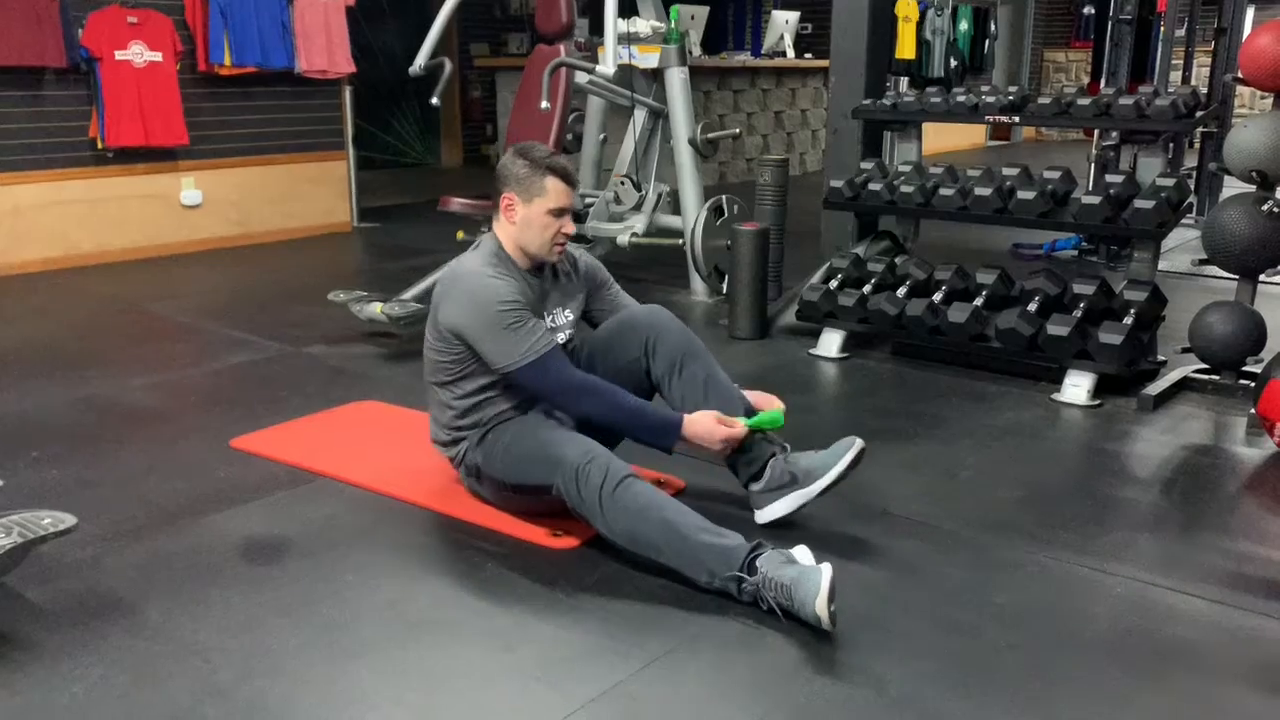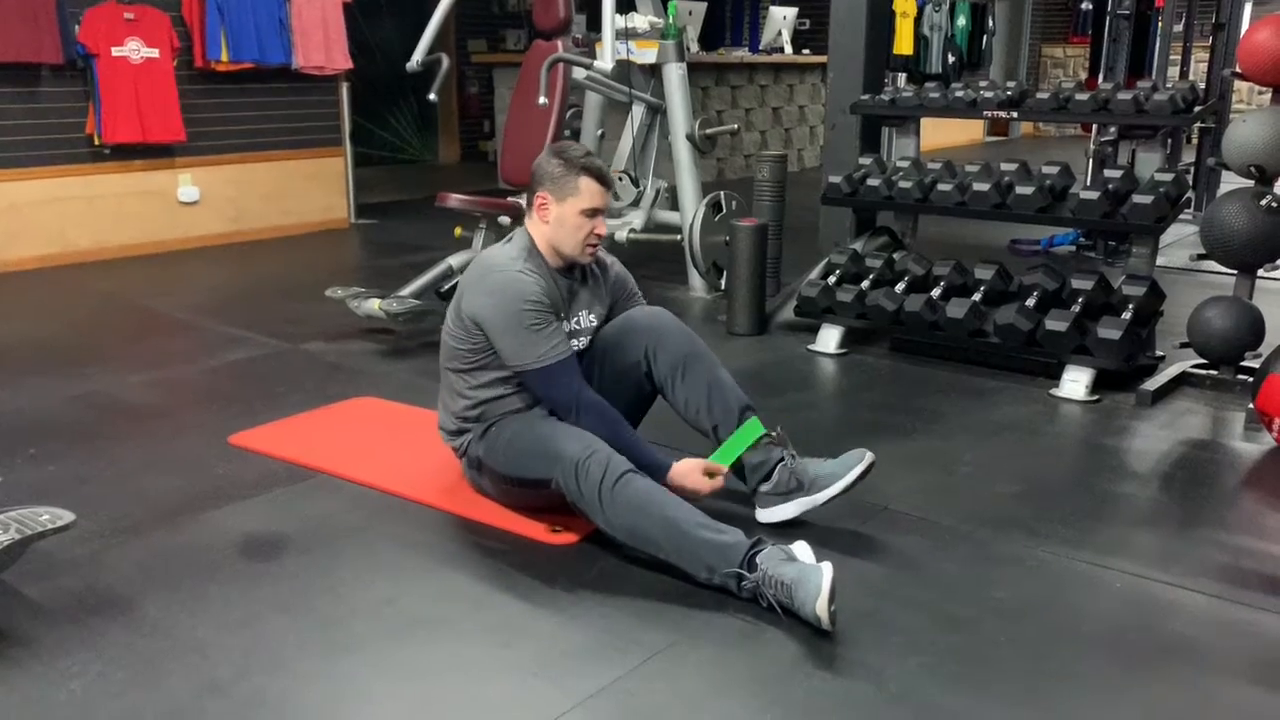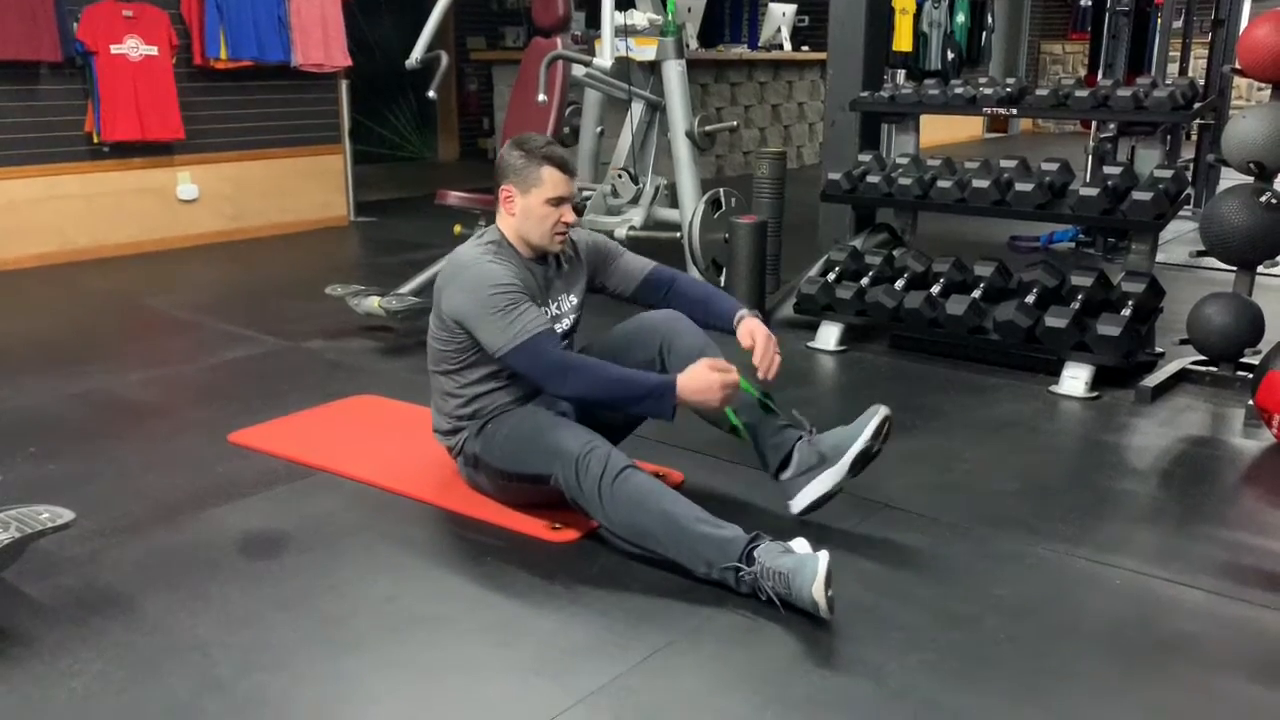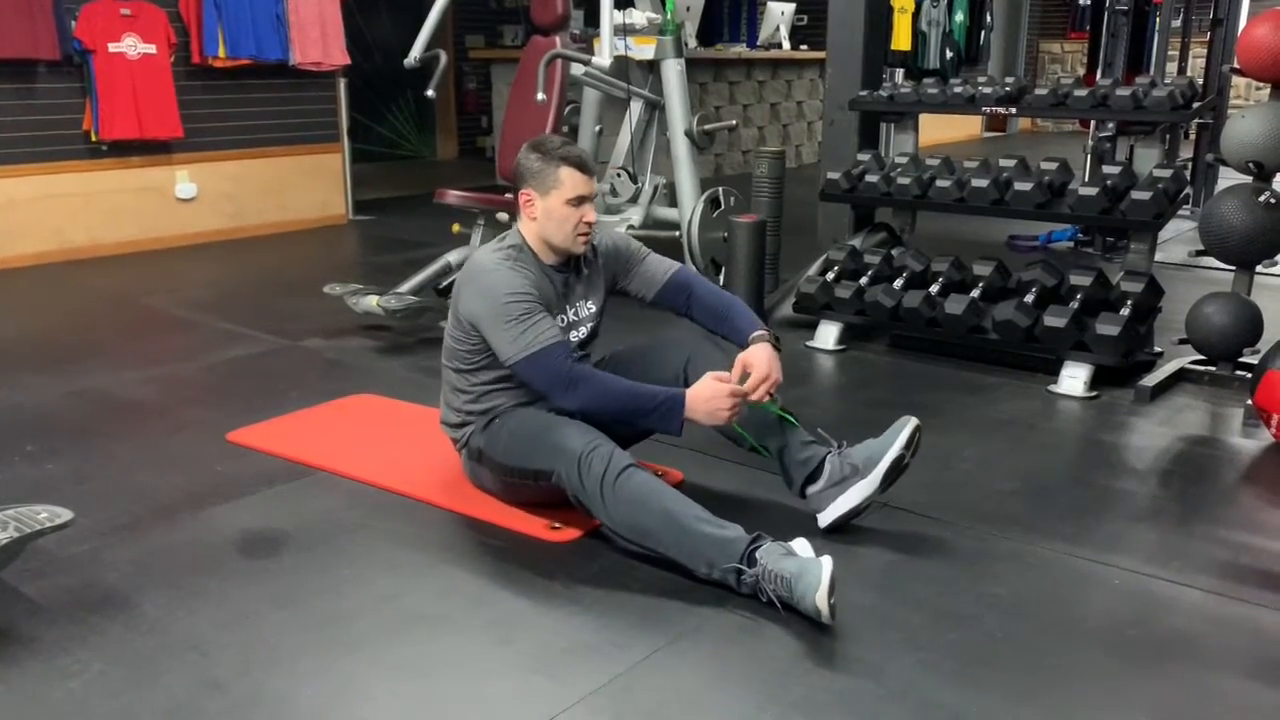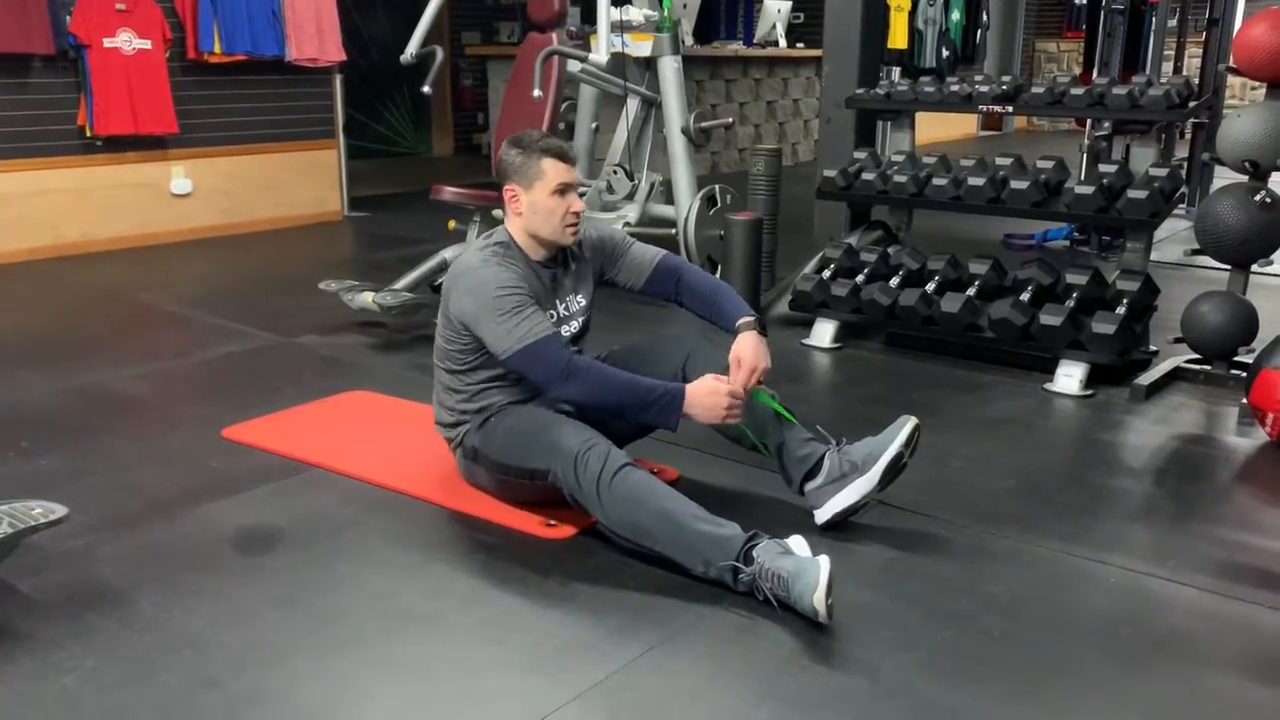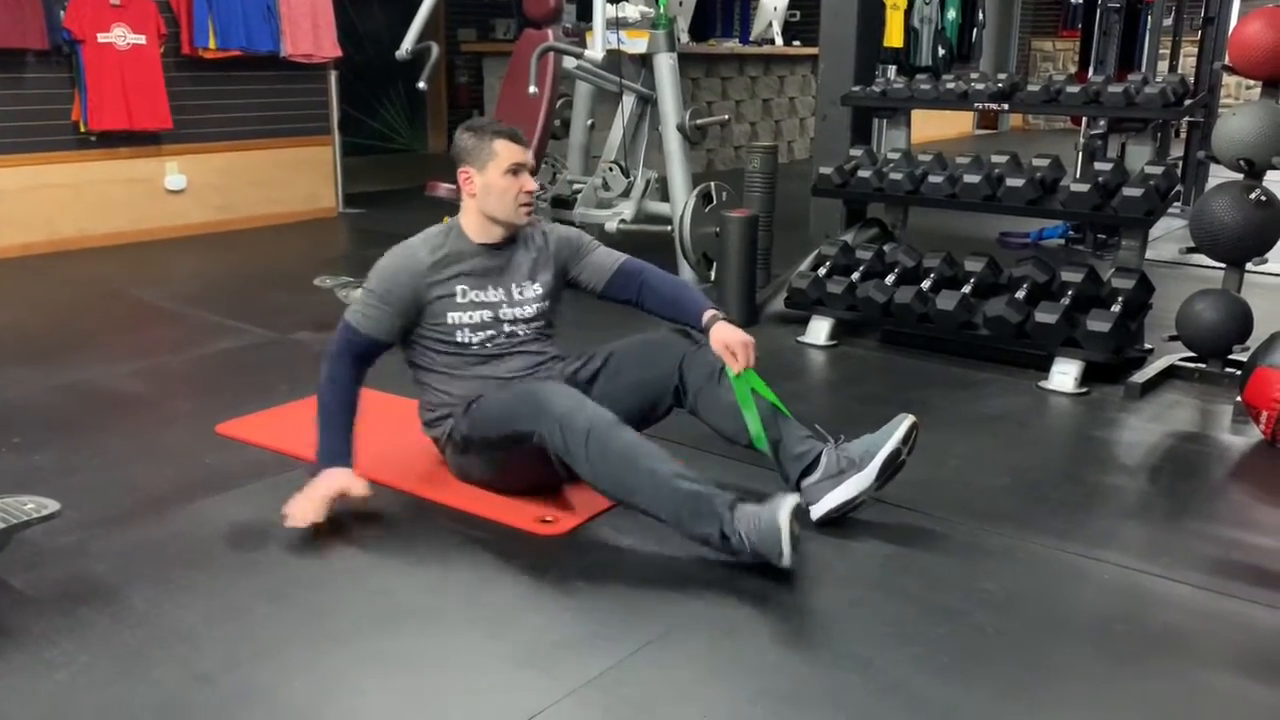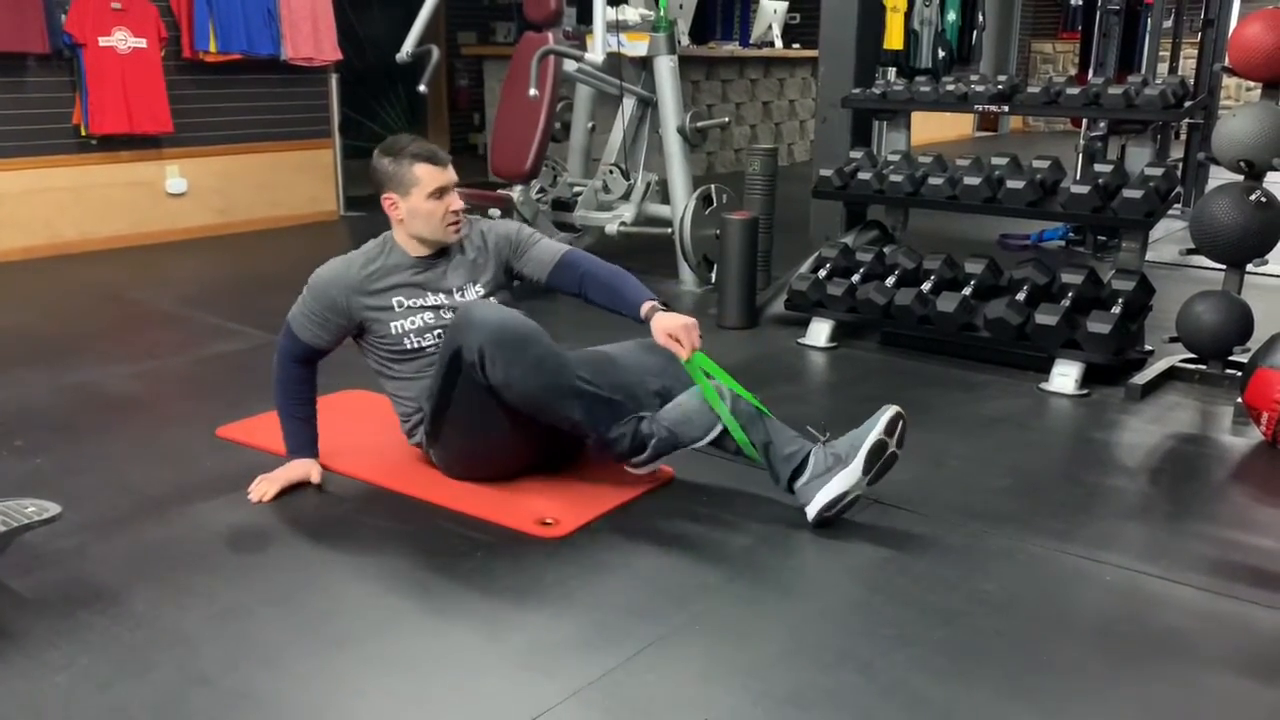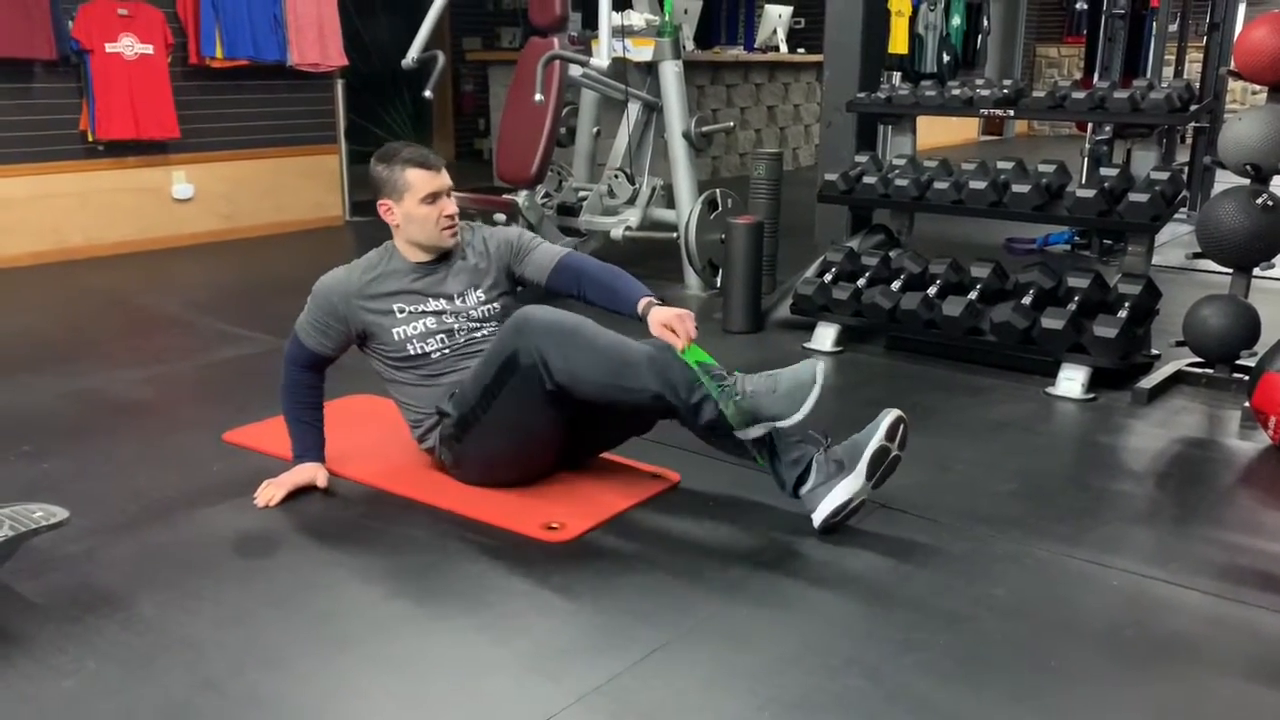
dt=0.4s
person 1, frame 1
left shoulder: (570, 264)
right shoulder: (479, 288)
left elbow: (646, 341)
right elbow: (569, 390)
left wrist: (734, 397)
right wrist: (681, 428)
right hip: (494, 440)
left knee: (653, 323)
right knee: (586, 467)
left ankle: (767, 472)
right ankle: (759, 574)
person 1, frame 2
left shoulder: (599, 269)
right shoulder: (507, 283)
left elbow: (659, 349)
right elbow: (573, 403)
left wrist: (743, 428)
right wrist: (667, 471)
right hip: (499, 434)
left knee: (655, 327)
right knee: (588, 461)
left ankle: (772, 473)
right ankle: (760, 570)
person 1, frame 3
left shoulder: (575, 248)
right shoulder: (478, 276)
left elbow: (667, 284)
right elbow: (559, 371)
left wrist: (743, 318)
right wrist: (675, 390)
left hip: (565, 397)
right hip: (494, 431)
left knee: (667, 326)
right knee: (585, 458)
left ankle: (794, 460)
right ankle: (757, 564)
person 1, frame 4
left shoulder: (599, 249)
right shoulder: (496, 279)
left elbow: (691, 291)
right elbow: (565, 385)
left wrist: (759, 339)
right wrist: (685, 405)
left hip: (574, 400)
right hip: (501, 429)
left knee: (694, 354)
right knee: (589, 457)
left ankle: (822, 474)
right ankle: (759, 565)
person 1, frame 5
left shoulder: (587, 243)
right shoulder: (484, 276)
left elbow: (679, 278)
right elbow: (562, 376)
left wrist: (747, 327)
right wrist: (683, 400)
left hip: (569, 398)
right hip: (494, 427)
left knee: (694, 351)
right knee: (586, 457)
left ankle: (821, 472)
right ankle: (756, 565)
person 1, frame 6
left shoulder: (551, 243)
right shoulder: (413, 267)
left elbow: (636, 279)
right elbow: (345, 359)
left wrist: (711, 320)
right wrist: (334, 464)
left hip: (554, 385)
right hip: (477, 431)
left knee: (684, 352)
right knee: (559, 410)
left ankle: (815, 468)
right ankle: (733, 527)
person 1, frame 7
left shoulder: (494, 239)
right shoulder: (345, 281)
left elbow: (578, 271)
right elbow: (295, 357)
left wrist: (652, 310)
right wrist: (302, 453)
left hip: (536, 414)
right hip: (463, 438)
left knee: (664, 361)
right knee: (484, 321)
left ankle: (809, 470)
right ankle: (634, 439)
person 1, frame 8
left shoulder: (496, 245)
right shoulder: (349, 290)
left elbow: (578, 272)
right elbow: (302, 365)
left wrist: (647, 305)
right wrist: (309, 457)
left hip: (551, 415)
right hip: (474, 440)
left knee: (666, 359)
right knee: (537, 325)
left ankle: (812, 475)
right ankle: (730, 405)
